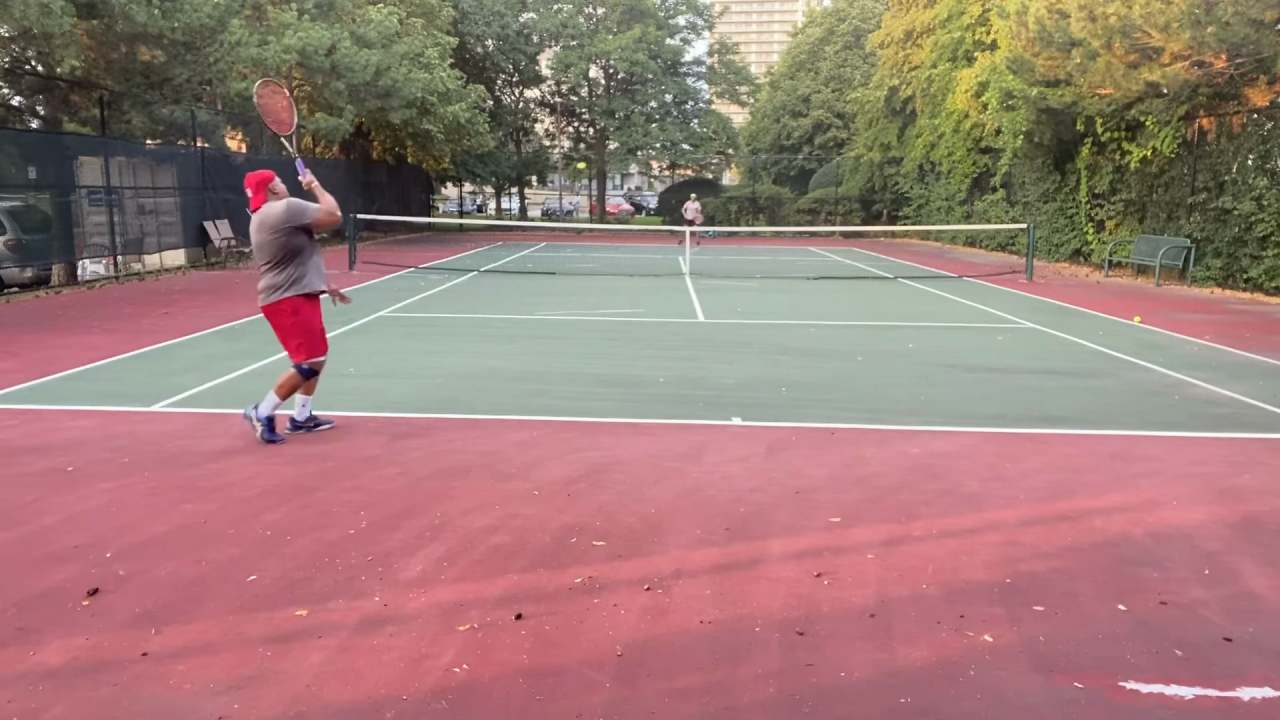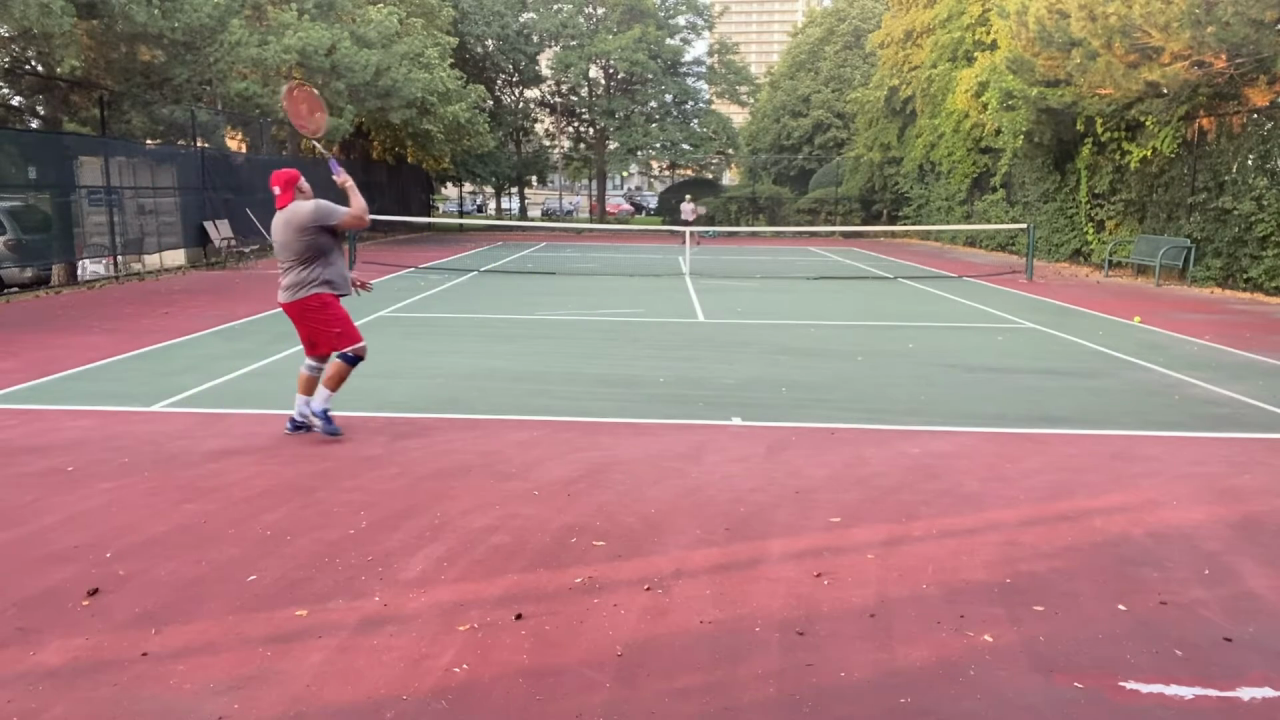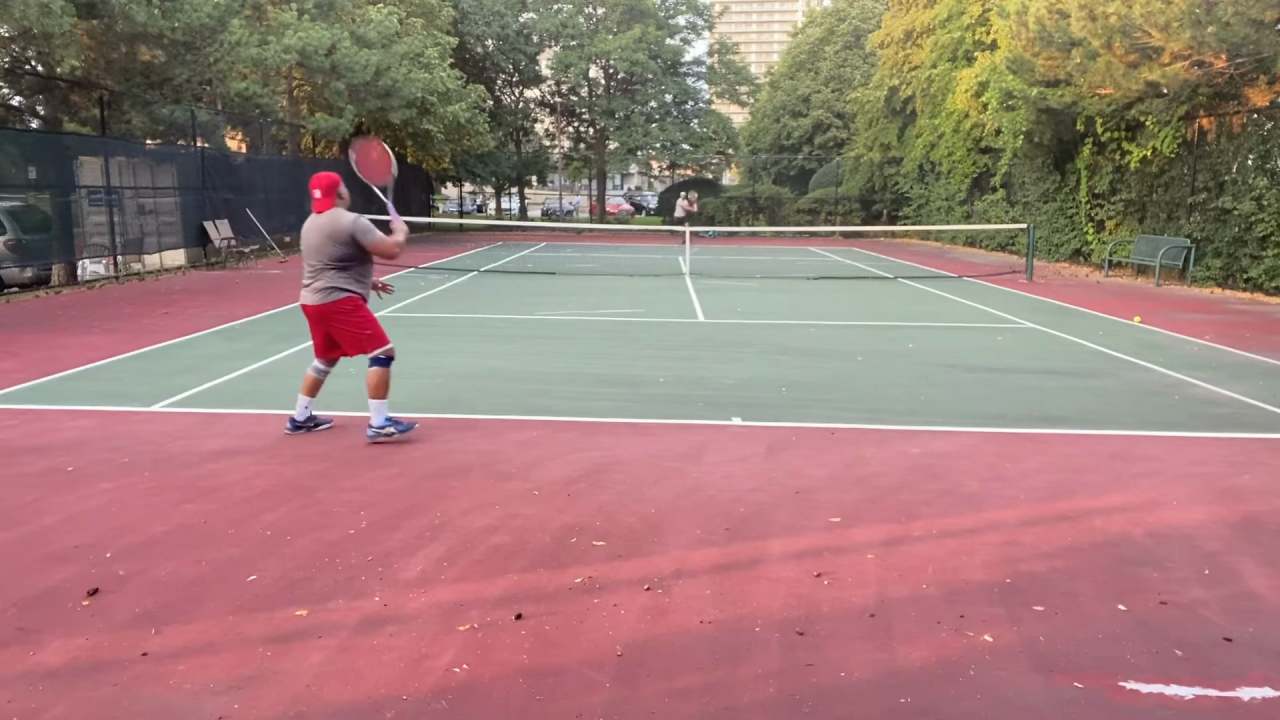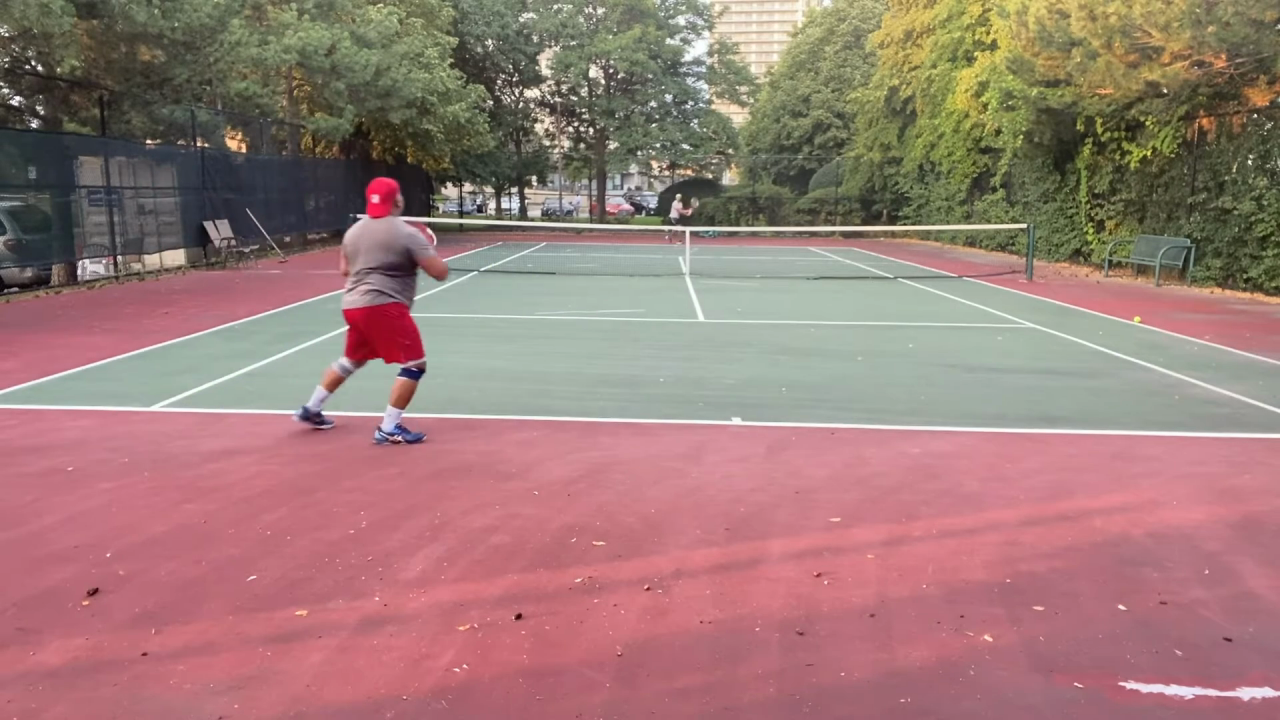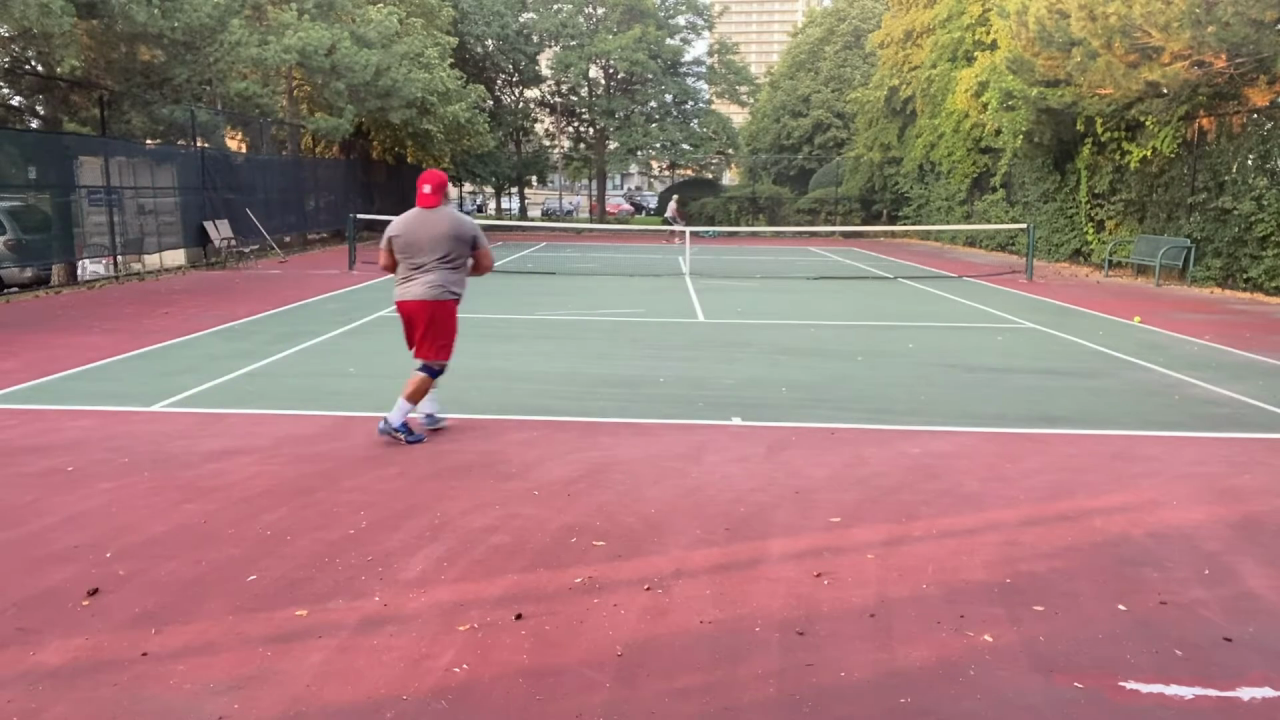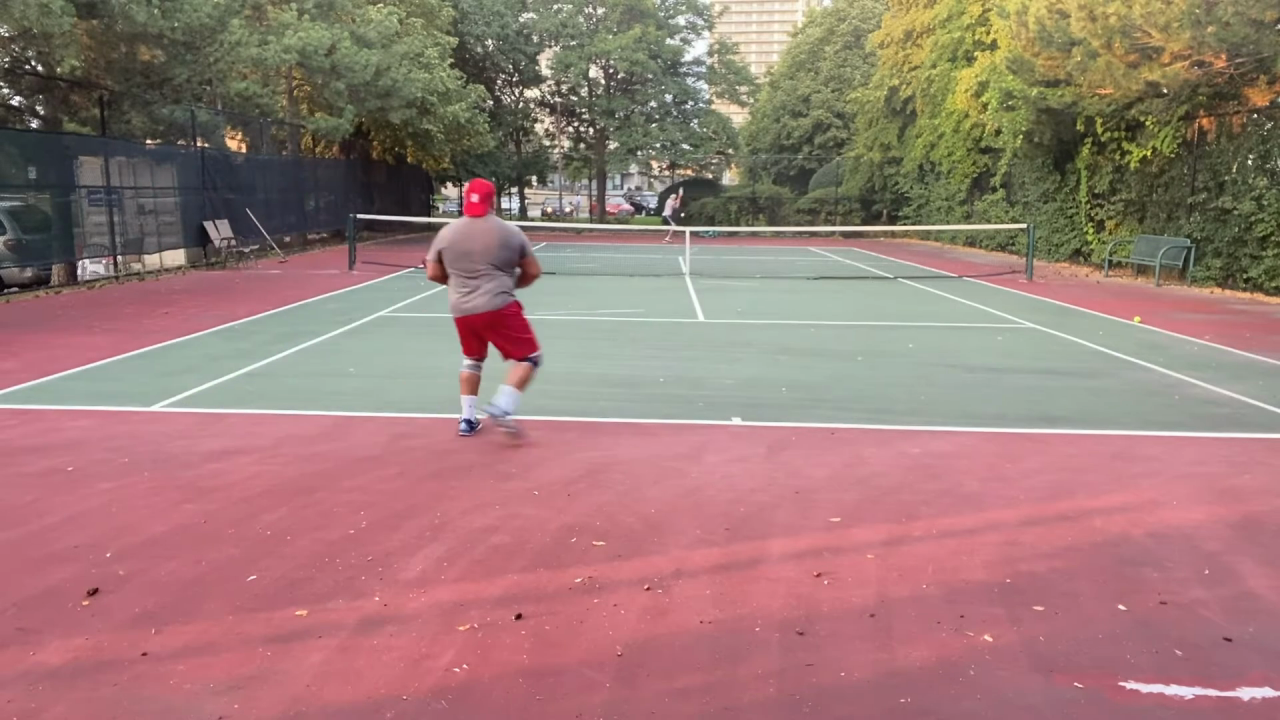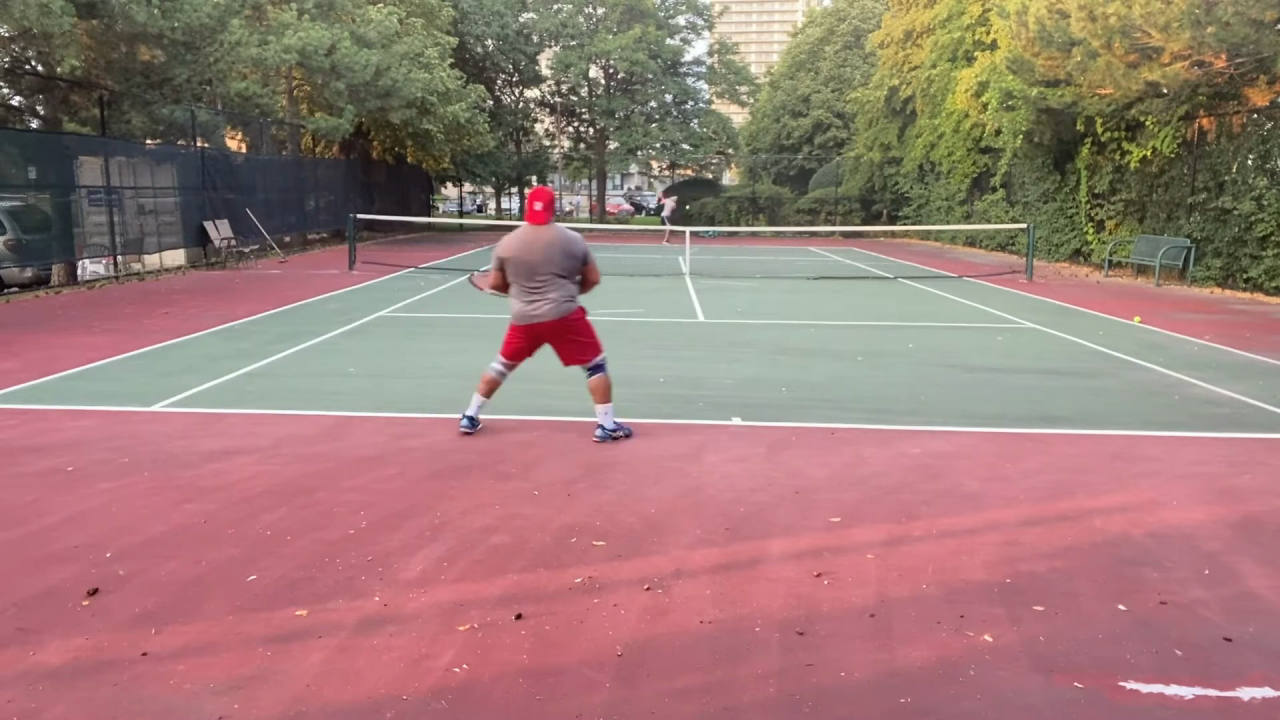
dt=0.2s
person 1, frame 1
left shoulder: (262, 219)
right shoulder: (285, 209)
right elbow: (334, 216)
left wrist: (324, 285)
right wrist: (315, 186)
left hip: (295, 296)
right hip: (288, 300)
left knee: (311, 358)
right knee: (311, 363)
left ankle: (302, 416)
right ankle: (263, 412)
person 1, frame 2
left shoulder: (282, 218)
right shoulder: (313, 209)
right elbow: (360, 219)
left wrist: (345, 277)
right wrist: (350, 188)
left hip: (296, 296)
right hip: (312, 297)
left knee: (318, 356)
right knee: (354, 350)
left ankle: (299, 417)
right ankle: (316, 408)
person 1, frame 3
left shoulder: (312, 224)
right shoulder: (350, 222)
right elbow: (392, 250)
left wrist: (366, 280)
right wrist: (400, 230)
left hip: (315, 301)
right hip: (339, 301)
left knee: (324, 359)
right knee: (382, 354)
left ankle: (300, 417)
right ankle: (379, 423)
person 1, frame 4
left shoulder: (355, 231)
right shoulder: (408, 234)
left elbow: (346, 271)
right elbow: (440, 272)
right wrist: (437, 261)
left hip: (354, 306)
right hip: (384, 307)
left knee: (351, 360)
right knee: (414, 366)
left ankle: (311, 408)
right ankle: (389, 428)
person 1, frame 5
left shoulder: (398, 223)
right shoulder: (464, 223)
left elbow: (385, 264)
right elbow: (486, 264)
right wrist: (460, 271)
left hip: (406, 299)
right hip: (438, 299)
left knee: (426, 356)
right knee: (433, 364)
left ankle: (428, 412)
right ankle: (394, 420)
person 1, frame 6
left shoulder: (446, 234)
right shoulder: (510, 232)
left elbow: (433, 274)
right elbow: (533, 273)
left hip: (463, 310)
right hip: (499, 309)
left knee: (472, 360)
right knee: (529, 359)
left ankle: (467, 419)
right ankle: (502, 405)
person 1, frame 7
left shoulder: (509, 243)
right shoulder: (573, 240)
left elbow: (495, 284)
right elbow: (593, 279)
left hip: (525, 319)
right hip: (566, 316)
left knee: (503, 363)
right knee: (596, 364)
left ankle: (470, 417)
right ankle: (606, 425)
